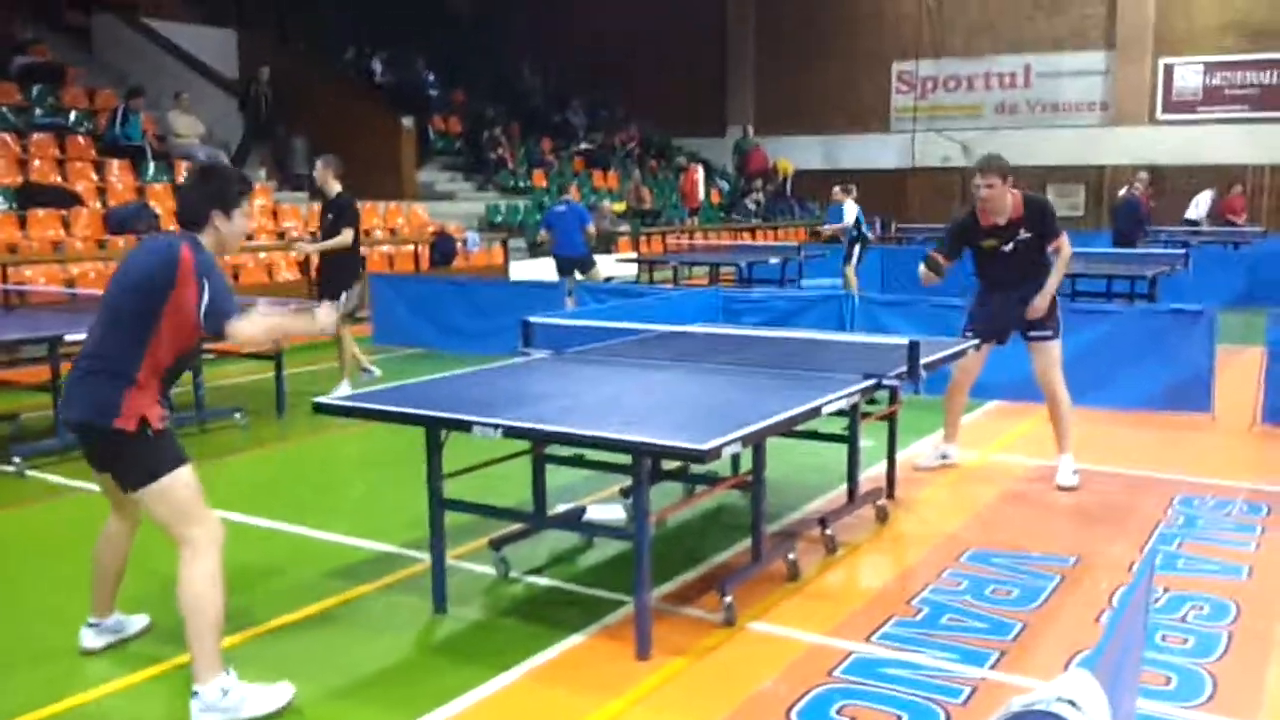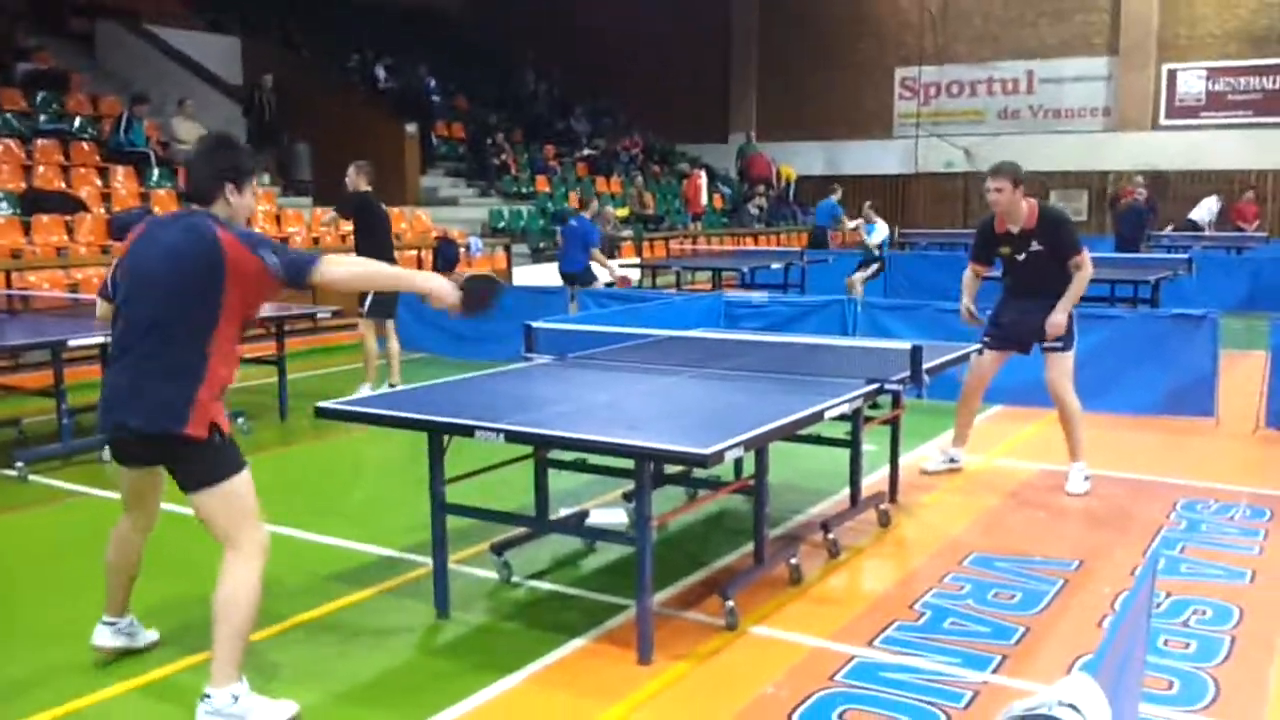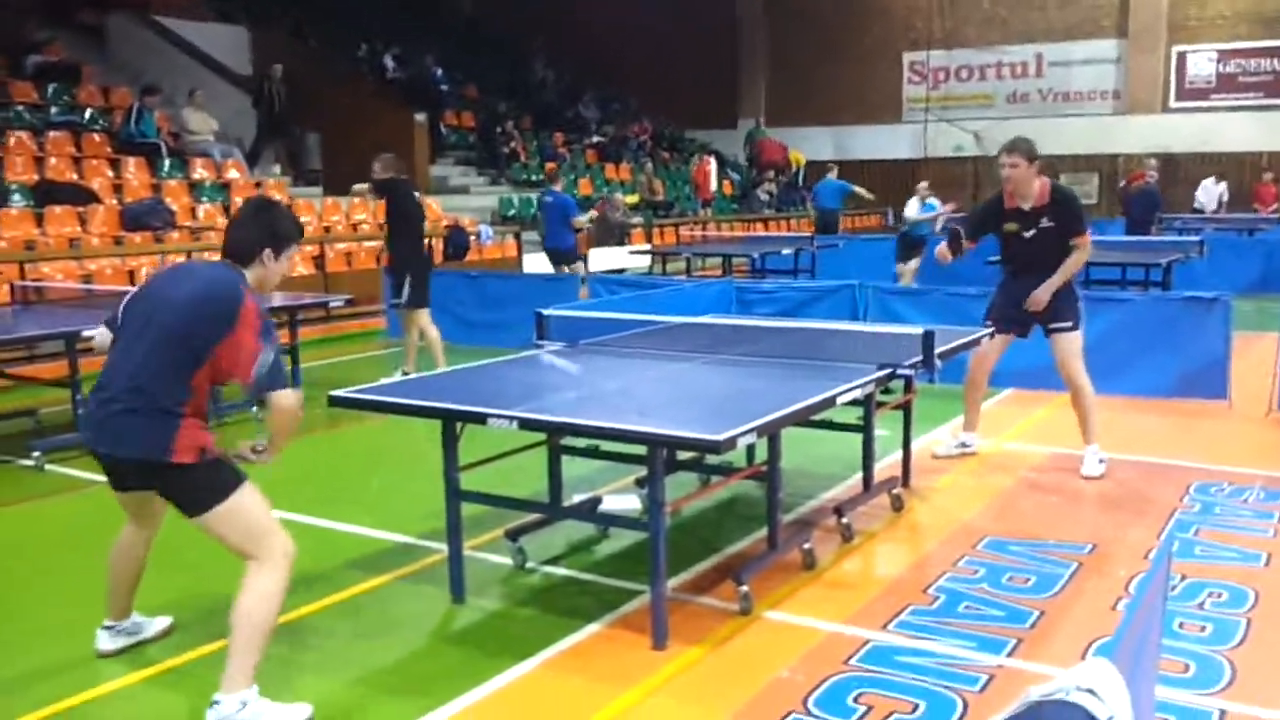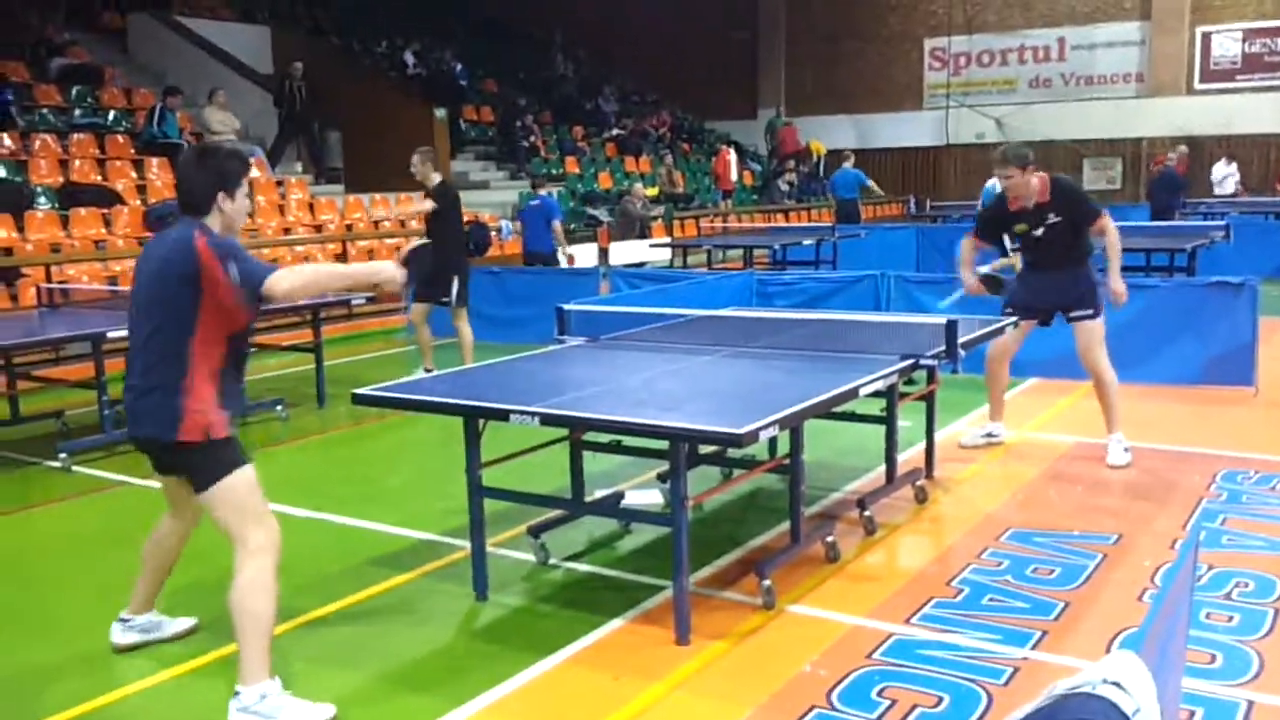
dt=0.5s
person 1, frame 1
left shoulder: (154, 250)
right shoulder: (188, 257)
right elbow: (241, 328)
right wrist: (310, 320)
left hip: (88, 404)
right hip: (124, 411)
left knee: (127, 511)
right knee: (201, 537)
left ankle: (102, 622)
person 1, frame 2
left shoulder: (145, 233)
right shoulder: (228, 243)
left elbow: (105, 310)
right elbow: (324, 271)
right wrist: (423, 281)
left hip: (123, 406)
right hip: (185, 415)
left knee: (137, 515)
right knee: (247, 545)
left ankle: (115, 624)
person 1, frame 3
left shoulder: (171, 277)
right shoulder: (242, 307)
left elbow: (108, 337)
right elbow: (284, 402)
right wrist: (273, 444)
left hip: (105, 426)
right hip: (166, 442)
left knee: (144, 519)
right knee: (273, 553)
left ankle: (118, 626)
person 1, frame 4
left shoulder: (165, 246)
right shoulder: (205, 247)
right elbow: (280, 284)
left wrist: (225, 312)
right wrist: (375, 272)
left hip: (149, 411)
right hip: (189, 418)
left knee: (182, 513)
right knee: (259, 540)
left ankle: (135, 619)
person 2, frame 1
left shoulder: (1037, 208)
right shoulder: (968, 223)
left elbow: (1062, 250)
right elbow: (936, 261)
left wrist: (1046, 293)
right wrist: (928, 271)
left hip: (1035, 298)
right hip: (992, 298)
left knee: (1050, 378)
right knee: (961, 374)
left ankle: (1066, 460)
right ankle: (947, 448)
person 2, frame 2
left shoulder: (1053, 220)
right shoulder: (989, 229)
left elbow: (1084, 268)
right elbow: (974, 271)
left wrist: (1061, 311)
right wrist: (967, 300)
left hip: (1053, 309)
right hip: (1012, 306)
left knee: (1059, 386)
right knee: (974, 378)
left ankle: (1077, 466)
right ankle: (955, 452)
person 2, frame 3
left shoulder: (1062, 199)
right shoulder: (994, 206)
left elbow: (1082, 248)
right elbow: (961, 243)
left wrist: (1049, 286)
right wrist: (944, 250)
left hip: (1056, 289)
right hip: (1013, 289)
left knee: (1071, 368)
right knee: (978, 362)
left ankle: (1093, 450)
right ankle: (968, 437)
person 2, frame 4
left shoulder: (1066, 191)
right shoulder: (999, 207)
left elbow: (1107, 230)
right elbow: (970, 242)
left wrist: (1115, 277)
right wrist: (967, 273)
left hip: (1075, 276)
right hip: (1033, 278)
left knee: (1093, 357)
right knee: (997, 353)
left ankle: (1116, 439)
right ankle: (995, 426)
person 3, frame 1
left shoulder: (345, 202)
right shoulder: (328, 203)
left elbow: (347, 239)
left wrist: (312, 247)
right wrist: (311, 245)
left hip: (345, 276)
right hip: (329, 274)
left knee: (341, 327)
left ankle: (345, 382)
right ankle: (365, 366)
person 3, frame 2
left shoulder: (358, 198)
right shoulder: (376, 204)
left elbow: (329, 220)
left wrist: (328, 219)
left knee: (366, 329)
right knee: (387, 331)
left ankle: (369, 385)
right ankle: (394, 384)
person 3, frame 3
left shoulder: (395, 186)
right shoulder: (407, 190)
left elbow: (359, 189)
left wrist: (357, 189)
right wrist: (391, 241)
left hip: (410, 266)
right hip: (411, 264)
left knee: (422, 321)
right knee: (408, 320)
left ankle: (442, 371)
right ankle: (408, 371)
person 3, frame 4
left shoulder: (446, 191)
right shoulder: (431, 192)
left elbow: (423, 207)
left wrist: (394, 213)
right wrist: (419, 242)
left hip: (452, 264)
right hip: (430, 264)
left knee: (459, 318)
right knee: (416, 317)
right ankle: (428, 369)
